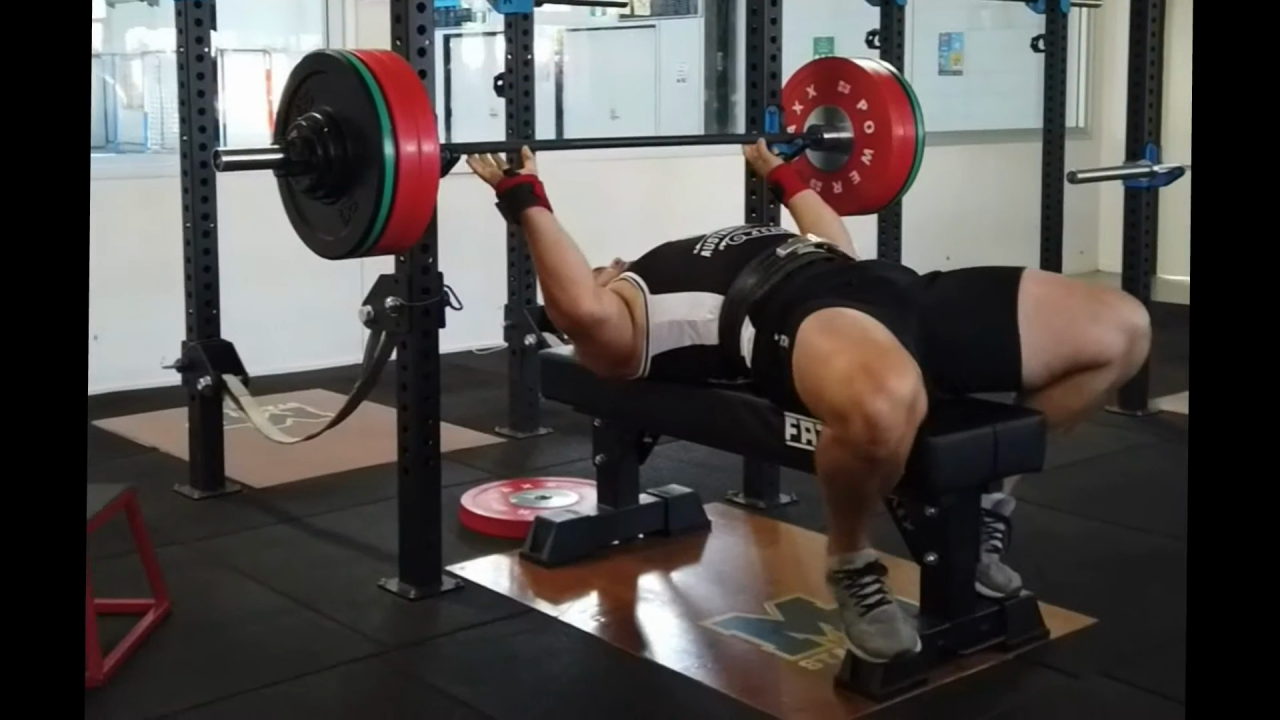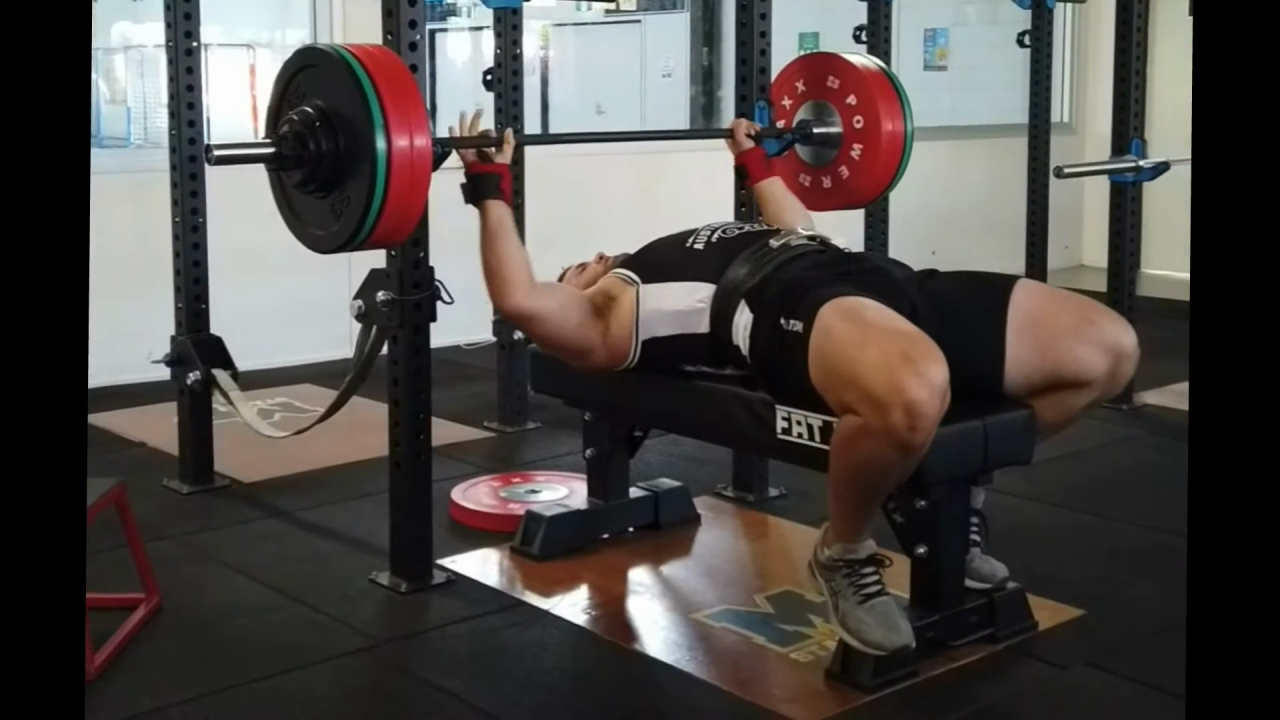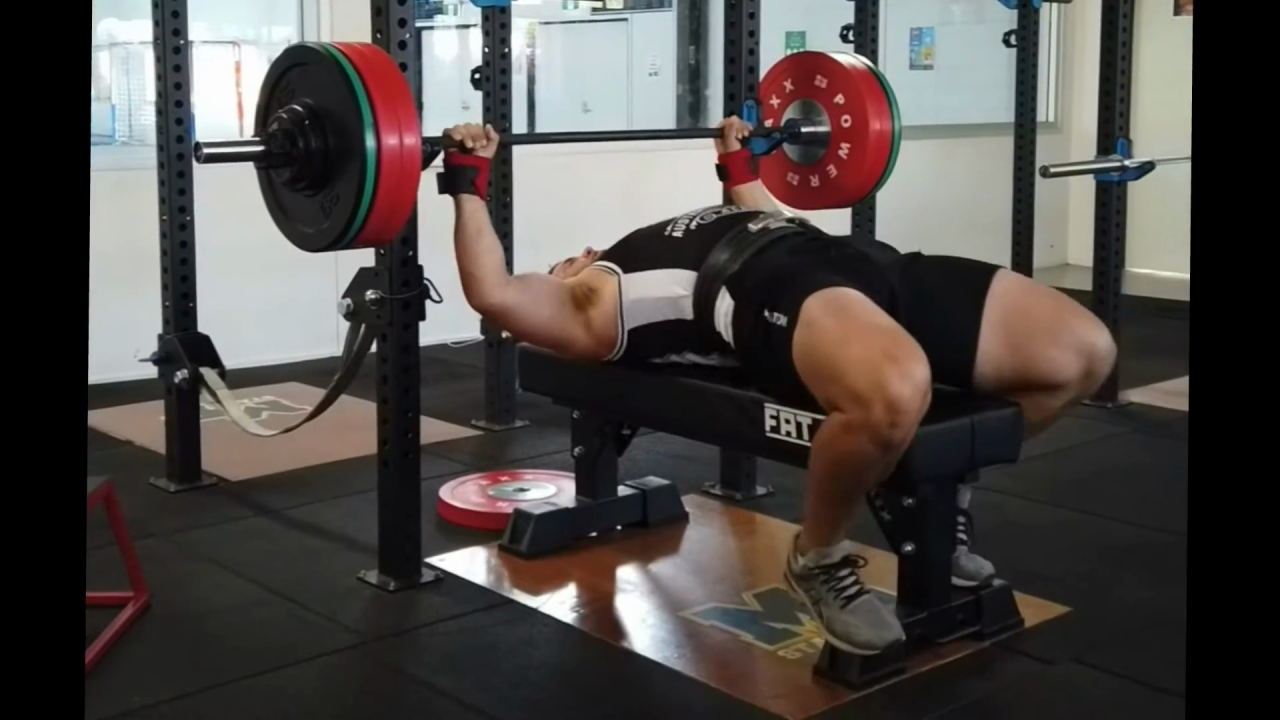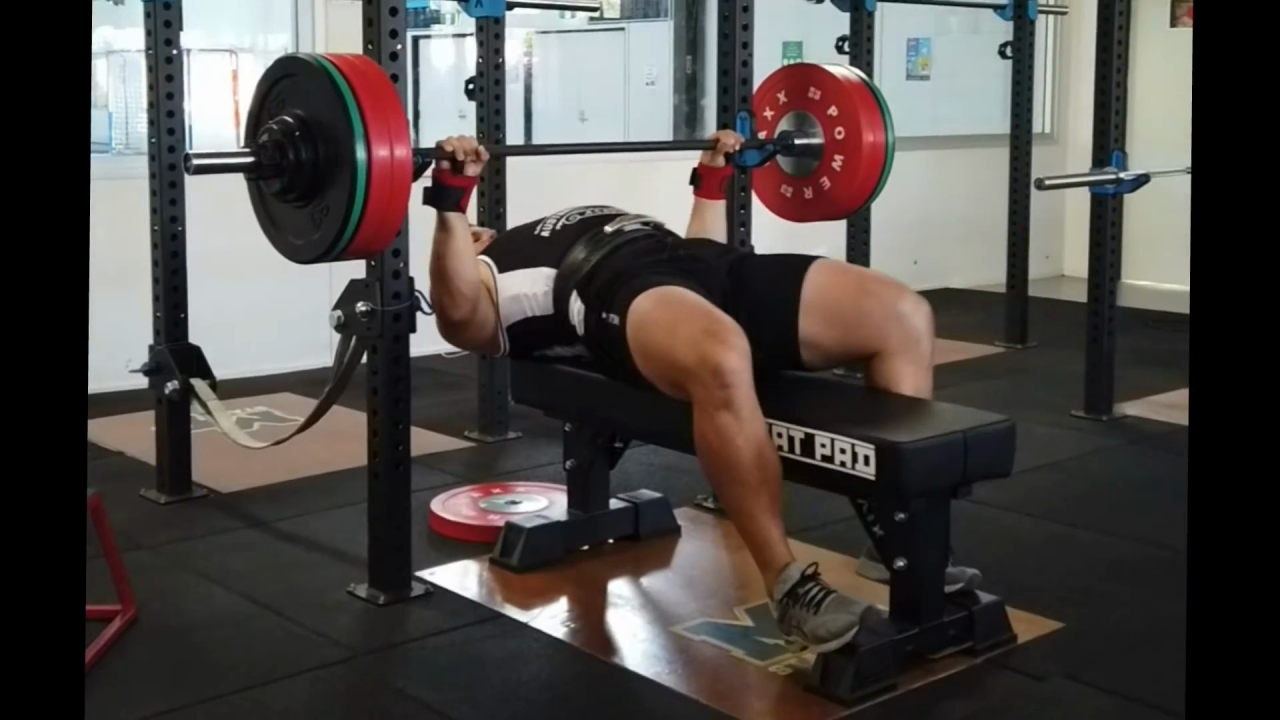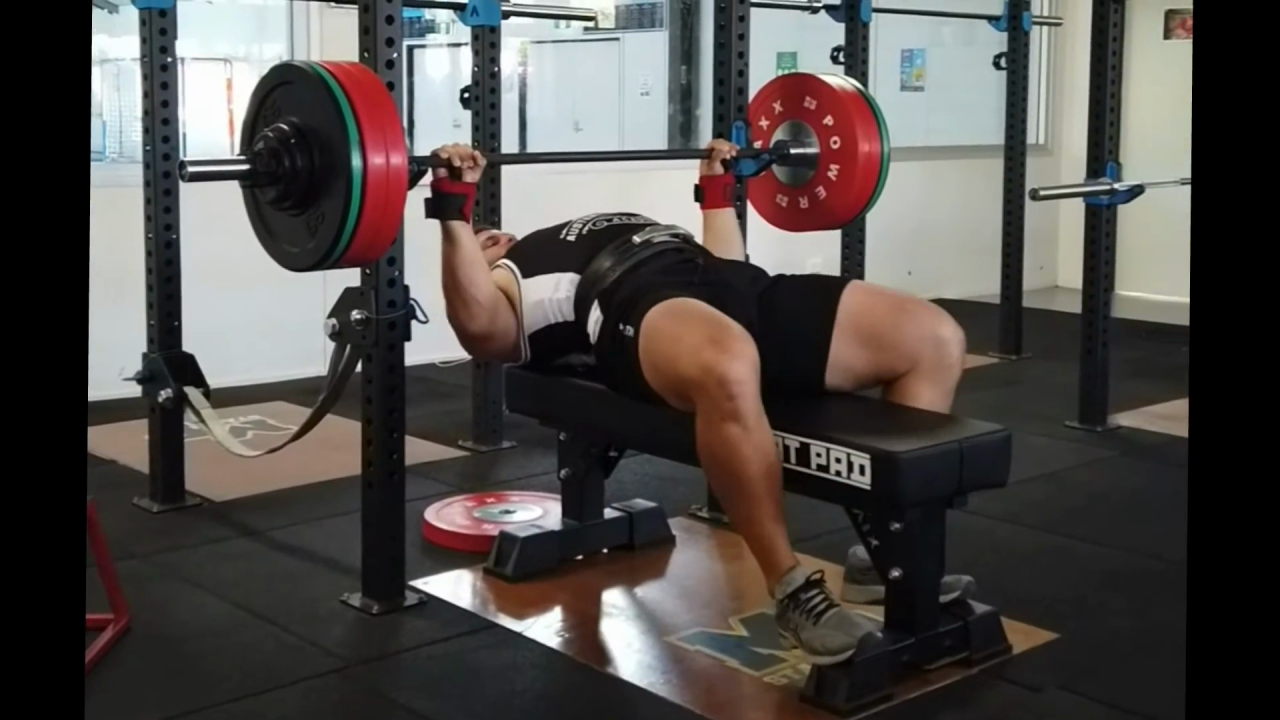
dt=0.7s
person 1, frame 1
left shoulder: (696, 275)
right shoulder: (616, 331)
left elbow: (837, 248)
right elbow: (579, 308)
left wrist: (779, 173)
right wrist: (524, 198)
left knee: (1120, 328)
right knee: (883, 406)
left ankle: (982, 491)
right ankle: (848, 562)
person 1, frame 2
left shoulder: (664, 275)
right shoulder: (599, 325)
left elbow: (795, 234)
right elbow: (518, 297)
left wrist: (753, 159)
right wrist: (489, 186)
left knee: (1108, 349)
right knee: (914, 395)
right ankle: (845, 553)
person 1, frame 3
left shoulder: (655, 267)
right shoulder: (587, 312)
left elbow: (760, 228)
right elbow: (493, 294)
left wrist: (735, 164)
right wrist: (467, 183)
left knee: (1082, 350)
right knee: (894, 391)
right ankle: (817, 560)
person 1, frame 4
left shoulder: (558, 243)
right shoulder: (485, 286)
left elbow: (699, 251)
right elbow: (458, 311)
left wrist: (712, 179)
right wrist: (449, 202)
left knee: (903, 315)
right knee: (721, 363)
right ankle: (789, 586)
person 1, frame 5
right shoulder: (505, 284)
left elbow: (724, 269)
right elbow: (475, 321)
left wrist: (716, 189)
right wrist: (453, 211)
left hip: (739, 289)
left knee: (934, 338)
right knee: (728, 370)
right ankle: (793, 588)
